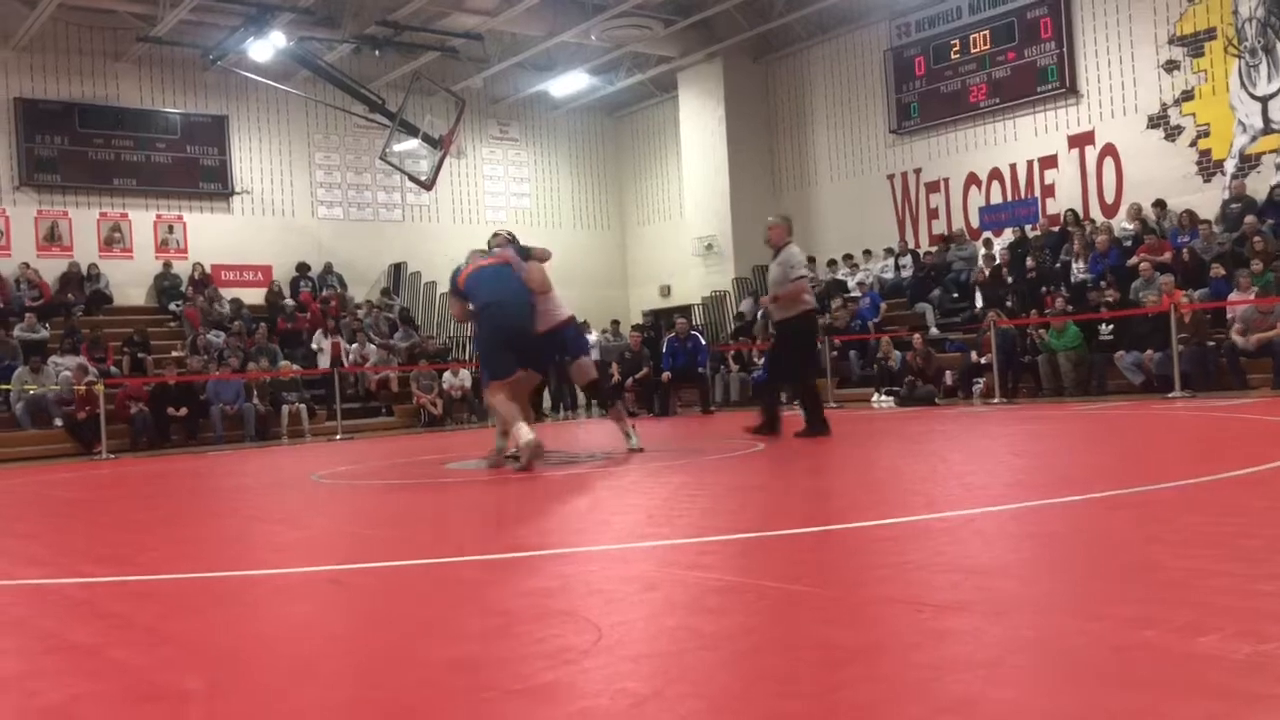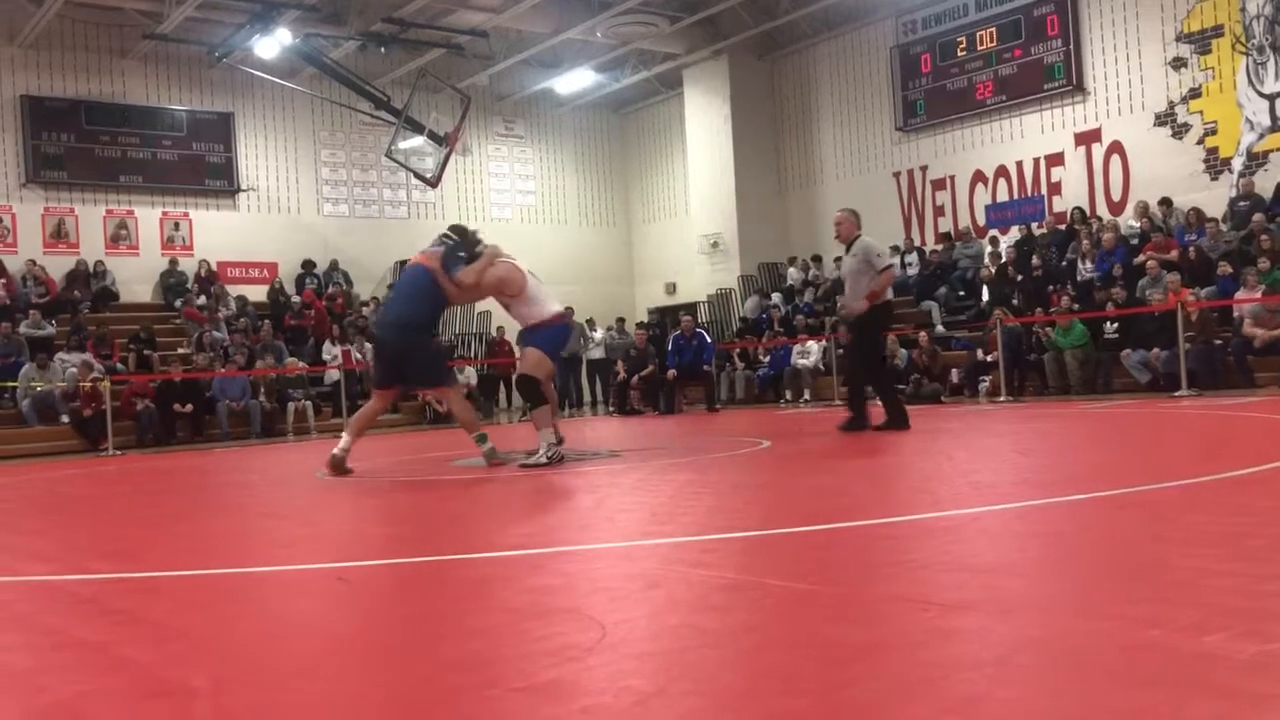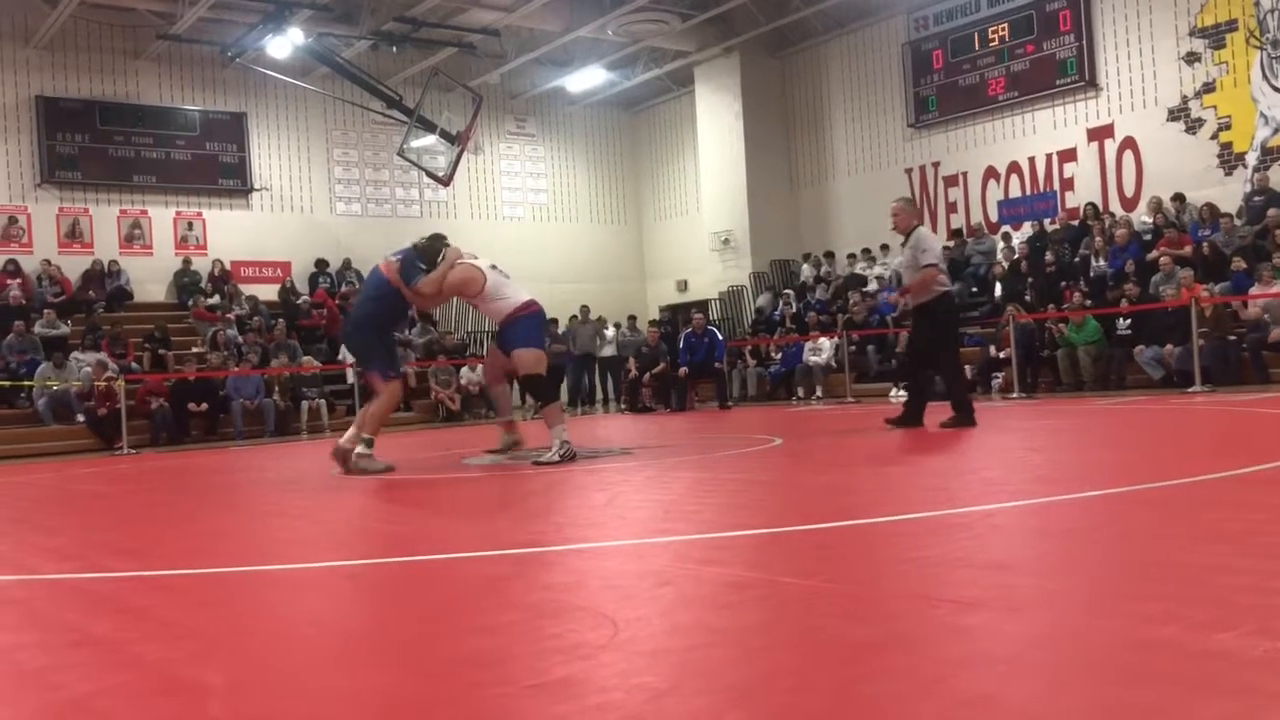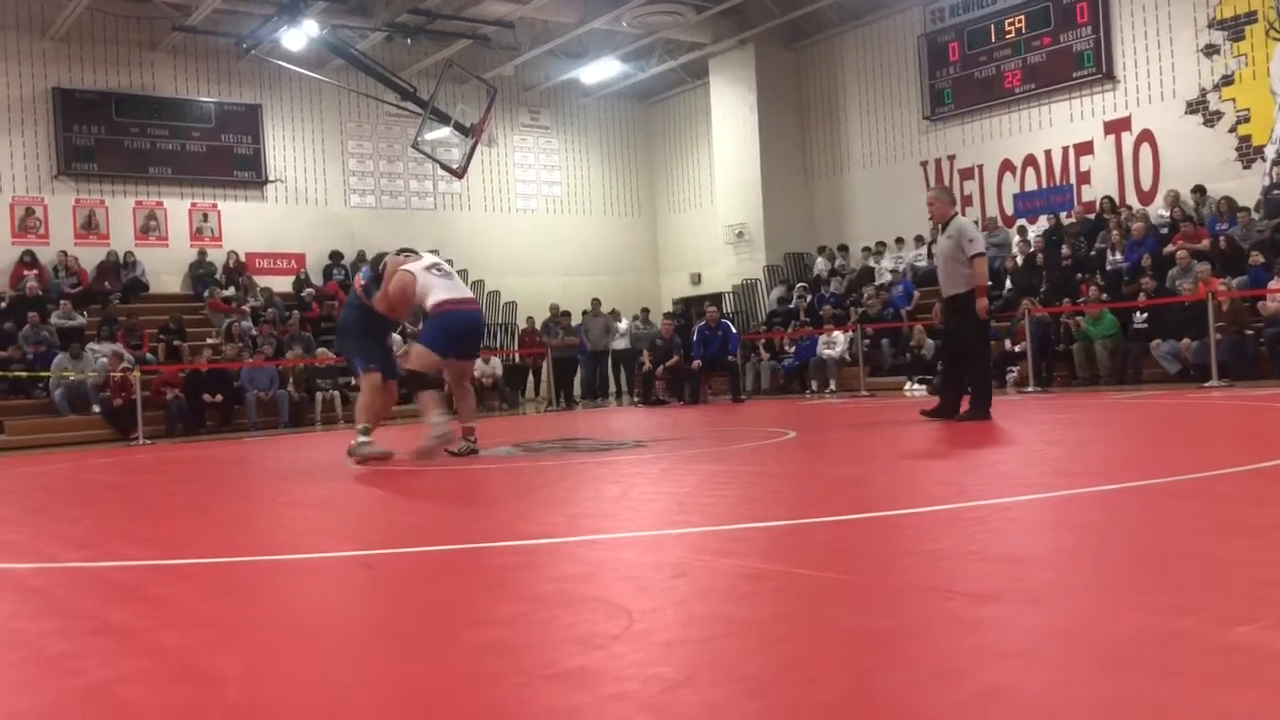
dt=0.5s
person 1, frame 1
left shoulder: (460, 272)
right shoulder: (509, 258)
left elbow: (458, 315)
left hip: (492, 321)
right hip: (523, 318)
left knee: (496, 391)
right knee: (518, 387)
left ankle: (527, 440)
right ankle: (503, 444)
person 1, frame 2
left shoulder: (426, 257)
right shoulder: (448, 255)
right elbow: (467, 280)
right wrist: (488, 258)
left hip: (386, 333)
right hip: (412, 335)
left knee: (380, 400)
right knee: (450, 392)
left ankle: (340, 452)
right ankle: (487, 449)
person 1, frame 3
left shoulder: (409, 259)
right shoulder: (409, 262)
right elbow: (428, 289)
left hip: (374, 331)
right hip: (365, 331)
left knee: (385, 394)
right knee: (392, 390)
left ankle: (345, 445)
right ankle: (362, 455)
person 1, frame 4
right shoulder: (371, 279)
left hip: (378, 336)
right hip: (355, 334)
left knee: (390, 393)
right knee: (372, 381)
left ankle: (360, 441)
right ankle: (363, 442)
person 2, frame 1
left shoulder: (791, 254)
right shoulder: (778, 257)
left elbow: (800, 286)
left wrist: (771, 299)
right wrist: (769, 305)
left hip: (800, 321)
right hip: (787, 322)
left knee: (800, 374)
right knee: (775, 373)
left ankle: (817, 423)
right ankle: (769, 423)
person 2, frame 2
left shoulder: (867, 245)
right shoulder: (848, 254)
left elbow: (889, 274)
left wrist: (868, 300)
right wrist: (845, 309)
left hip: (875, 313)
right hip: (862, 316)
left knee: (858, 365)
right knee: (873, 368)
left ankle: (859, 416)
right ankle: (896, 416)
person 2, frame 3
left shoulder: (923, 237)
right shoulder: (910, 241)
left elbow: (930, 273)
left wrist: (901, 293)
right wrist: (906, 296)
left hip: (937, 306)
right hip: (923, 308)
left knee: (947, 361)
right knee: (915, 361)
left ankle: (964, 413)
right ankle: (913, 413)
person 2, frame 4
left shoulder: (963, 227)
right shoulder: (944, 232)
left elbow: (980, 261)
left wrist: (981, 295)
right wrist: (942, 301)
left hip: (969, 299)
right hip: (954, 301)
left knee: (975, 354)
right knee: (951, 354)
left ankle: (980, 407)
right ankle: (948, 405)
person 3, frame 1
left shoulder: (532, 269)
left wrist: (513, 260)
left hip: (564, 330)
right hip: (538, 335)
left knee: (593, 387)
left ankle: (628, 431)
person 3, frame 2
left shoulder: (497, 272)
right shoulder: (499, 267)
left elbow: (462, 295)
right elbow: (469, 293)
left hip: (551, 327)
right hip: (540, 328)
left knee: (525, 383)
right knee: (539, 383)
left ankle: (550, 449)
right ankle: (553, 434)
person 3, frame 3
left shoulder: (458, 275)
right shoulder: (463, 264)
left elbow: (426, 302)
left wrist: (395, 278)
left hip: (526, 318)
right hip: (514, 321)
left knee: (533, 381)
right knee: (492, 376)
left ankle: (563, 445)
right ankle: (510, 434)
person 3, frame 4
left shoulder: (399, 279)
right shoulder: (430, 258)
left elbow: (398, 314)
left hip: (446, 317)
right hip: (473, 314)
left knee: (415, 376)
right knee: (460, 380)
left ankle: (439, 427)
right ankle: (469, 439)
